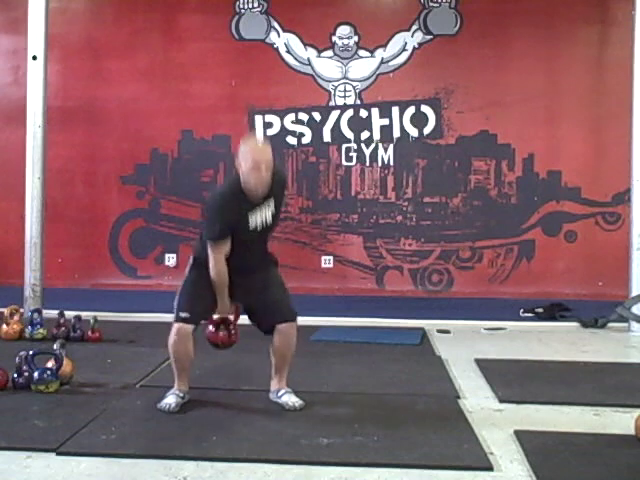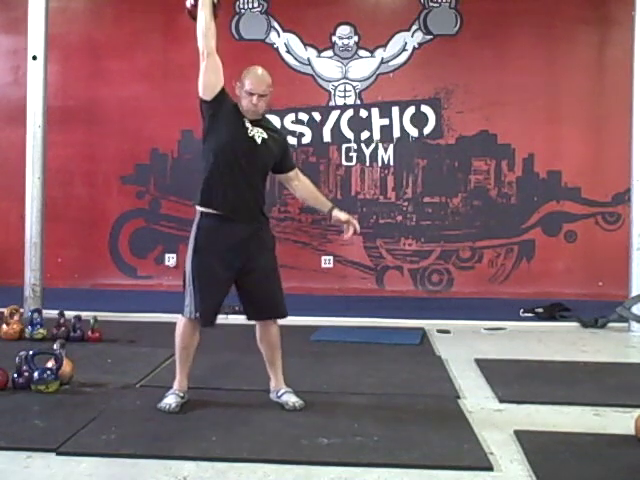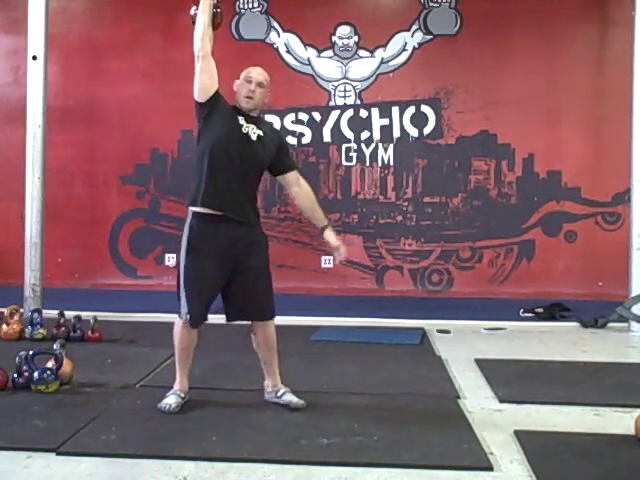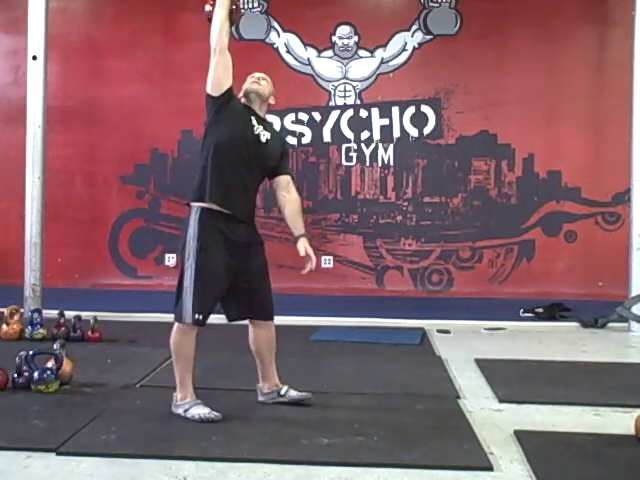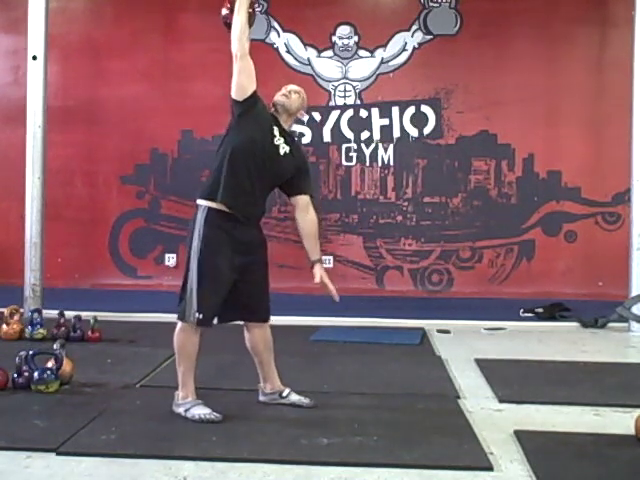
dt=1s
person 1, frame 1
left shoulder: (277, 180)
right shoulder: (222, 203)
right elbow: (217, 261)
right wrist: (224, 302)
left hip: (257, 266)
right hip: (211, 269)
left knee: (287, 322)
right knee: (182, 326)
left ankle: (279, 385)
right ankle: (180, 387)
person 1, frame 2
left shoulder: (274, 137)
right shoulder: (219, 110)
left elbow: (294, 180)
right elbow: (207, 52)
left wrist: (331, 210)
left hip: (255, 233)
right hip: (213, 228)
left knee: (267, 314)
right knee: (194, 312)
left ankle: (278, 386)
right ankle: (179, 386)
person 1, frame 3
left shoulder: (271, 138)
right shoulder: (214, 111)
left elbow: (296, 185)
right elbow: (202, 55)
left wrist: (326, 228)
left hip: (248, 233)
right hip: (205, 228)
left knee: (261, 314)
right knee: (189, 312)
left ankle: (274, 385)
right ankle: (180, 386)
person 1, frame 4
left shoulder: (275, 141)
right shoulder: (224, 108)
left elbow: (286, 191)
right elbow: (220, 49)
left wrist: (301, 236)
left hip: (246, 230)
right hip: (209, 223)
left knee: (261, 312)
right knee: (191, 314)
left ankle: (270, 385)
right ankle: (183, 396)
person 1, frame 5
left shoulder: (294, 156)
right shoulder: (250, 112)
left elbow: (304, 210)
right elbow: (240, 55)
left wrist: (316, 262)
left hip: (250, 232)
right hip: (215, 223)
left knee: (256, 314)
right knee: (194, 313)
left ankle: (271, 387)
right ankle: (185, 396)
